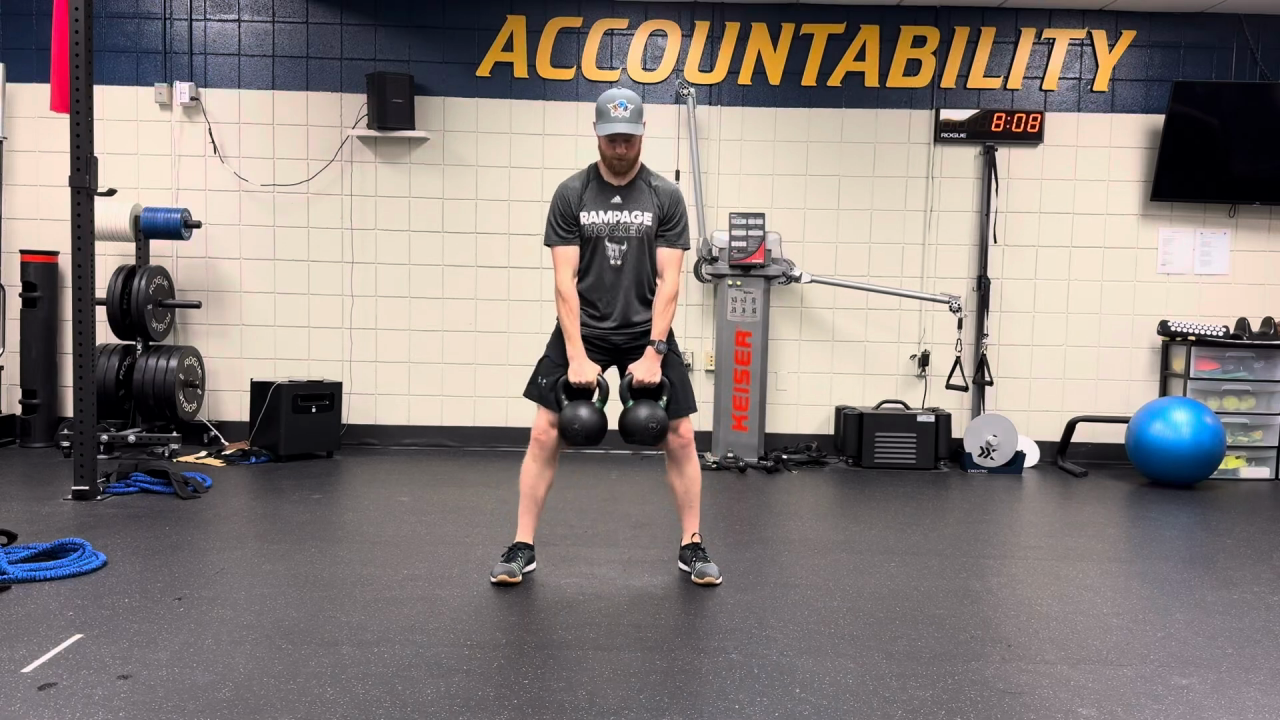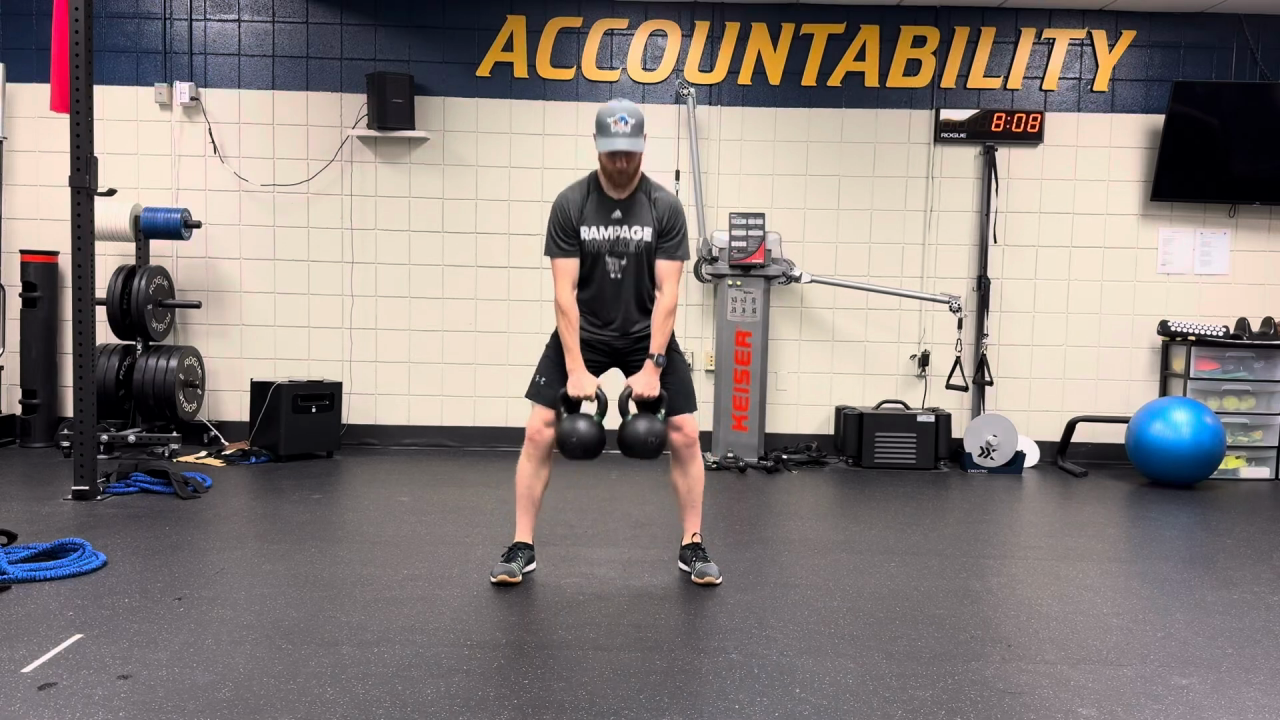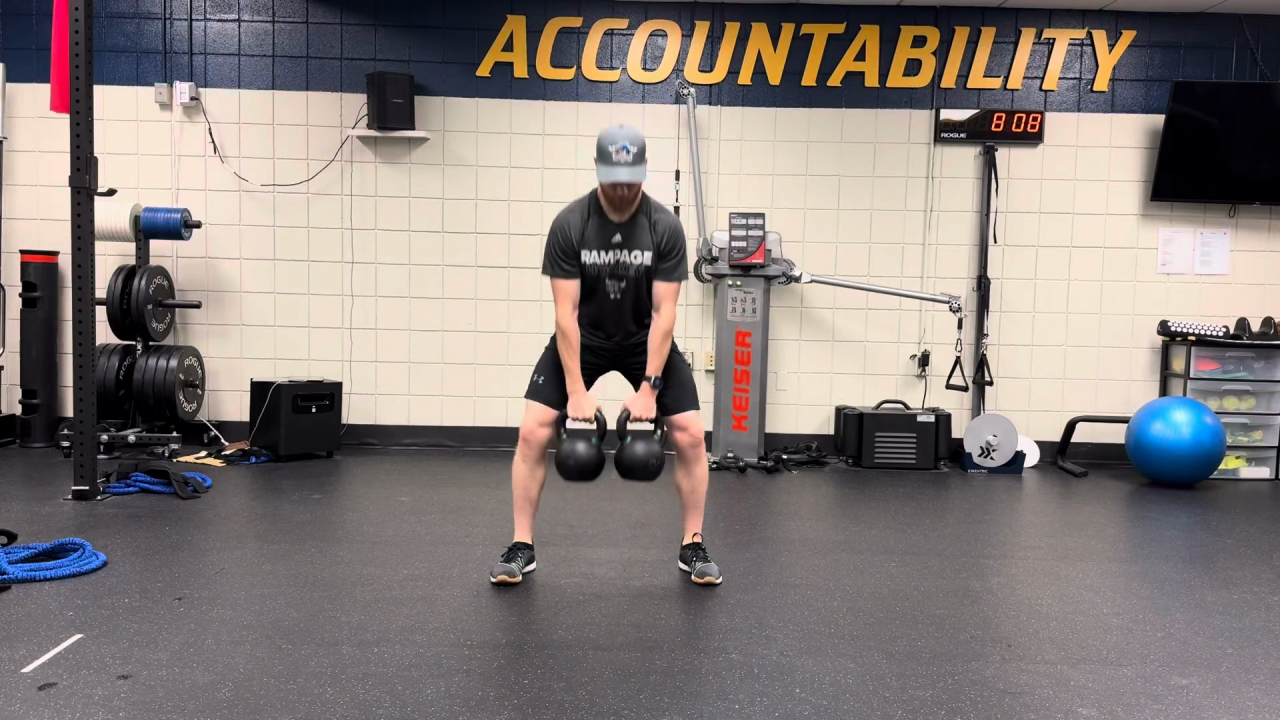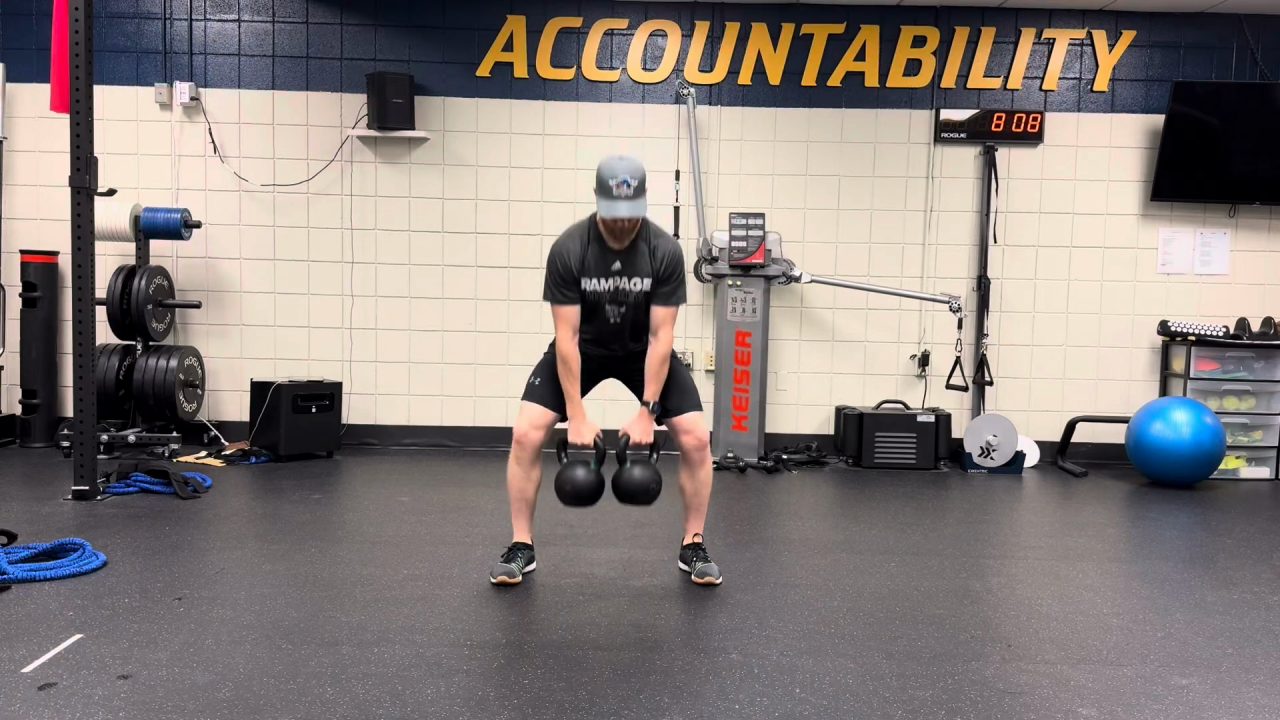
dt=0.1s
person 1, frame 1
left shoulder: (666, 196)
right shoulder: (571, 193)
left elbow: (669, 281)
right elbow: (565, 280)
left wrist: (654, 352)
right wrist: (576, 355)
left hip: (646, 334)
right hip: (583, 332)
left knee: (679, 438)
right knee: (545, 436)
left ankle: (692, 546)
right ankle: (522, 547)
person 1, frame 2
left shoulder: (666, 207)
right shoulder: (569, 205)
left elbow: (667, 293)
right elbow: (565, 292)
left wrist: (652, 365)
right wrist: (576, 368)
left hip: (646, 334)
right hip: (583, 332)
left knee: (685, 435)
right knee: (539, 432)
left ankle: (692, 547)
right ankle: (521, 547)
person 1, frame 3
left shoulder: (666, 227)
right shoulder: (569, 224)
left elbow: (664, 314)
right elbow: (566, 313)
left wrist: (649, 387)
right wrist: (575, 391)
left hip: (646, 342)
right hip: (582, 340)
left knee: (690, 435)
right knee: (533, 431)
left ankle: (692, 545)
right ankle: (521, 547)
person 1, frame 4
left shoulder: (666, 251)
right shoulder: (568, 249)
left elbow: (660, 336)
right elbow: (567, 338)
left wrist: (647, 411)
right wrist: (576, 415)
left hip: (642, 349)
right hip: (584, 348)
left knee: (695, 438)
right knee: (526, 434)
left ankle: (693, 547)
right ankle: (521, 547)
